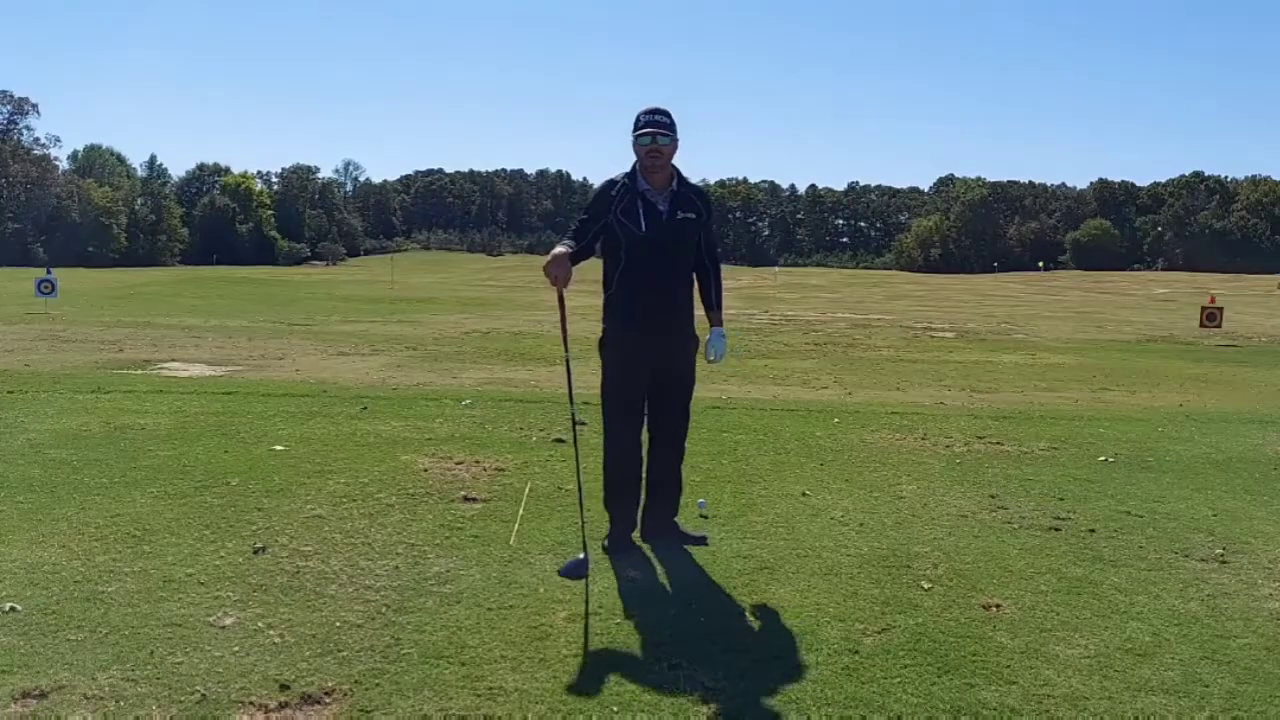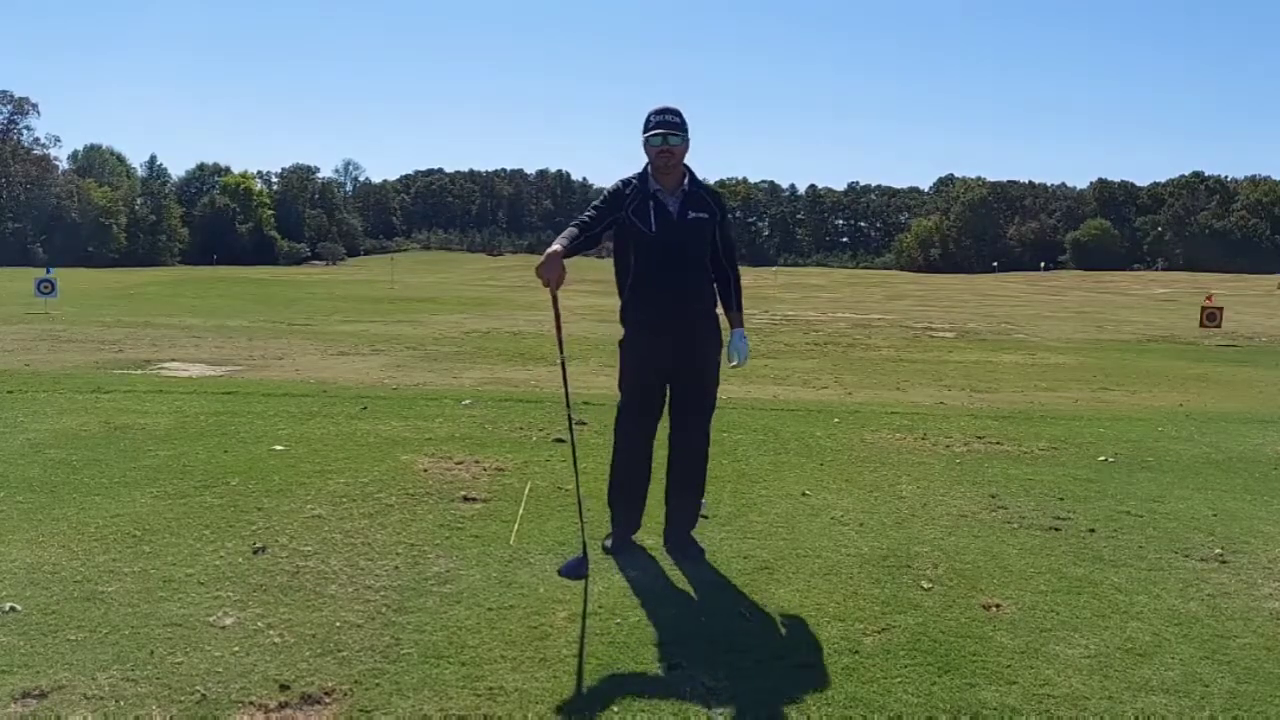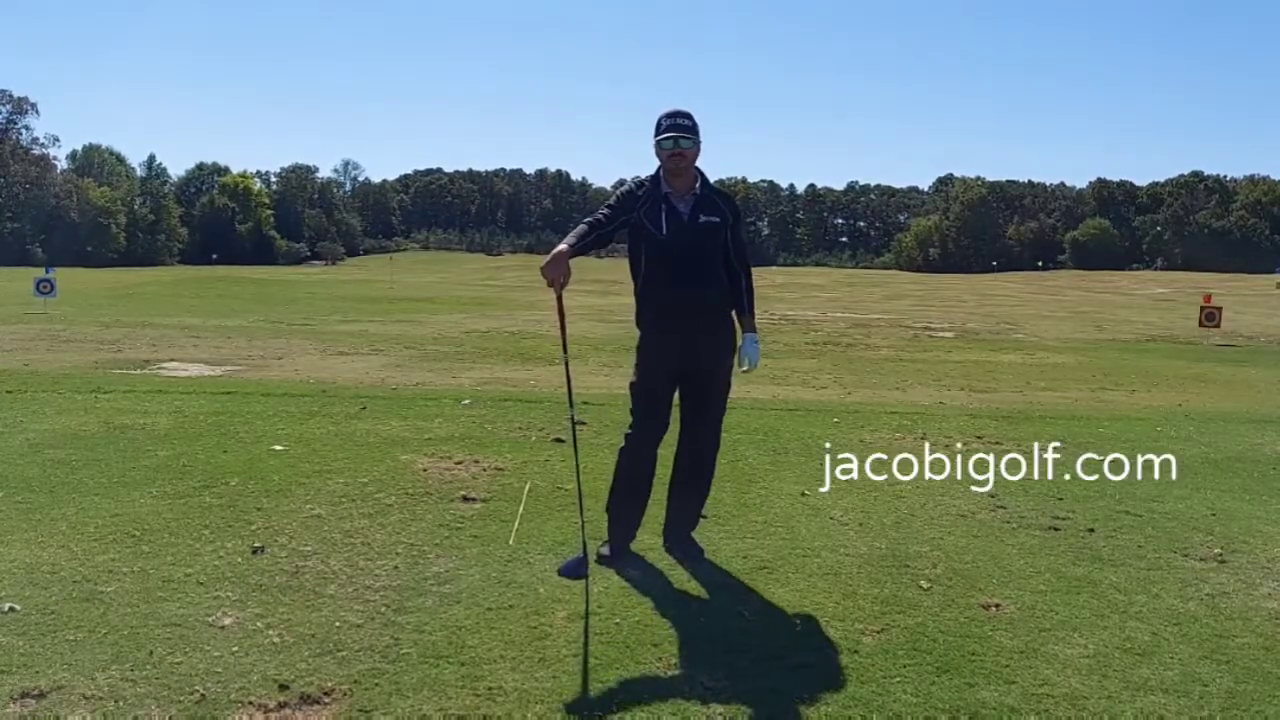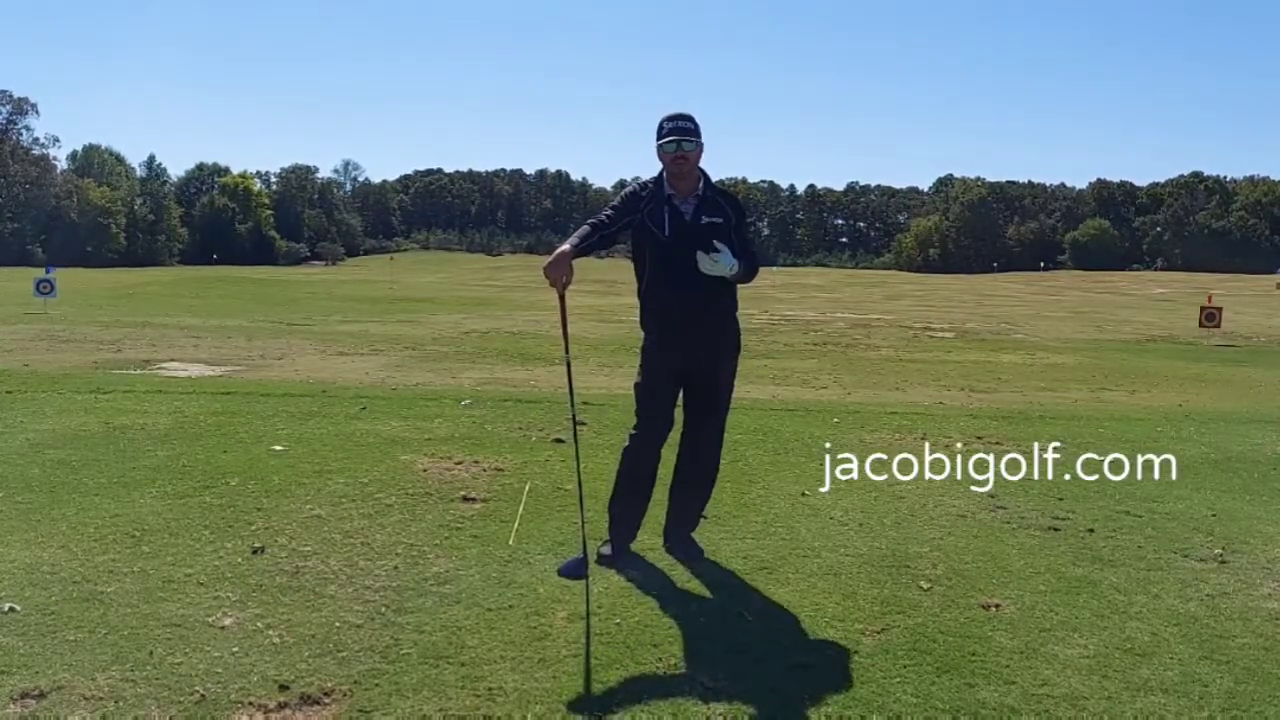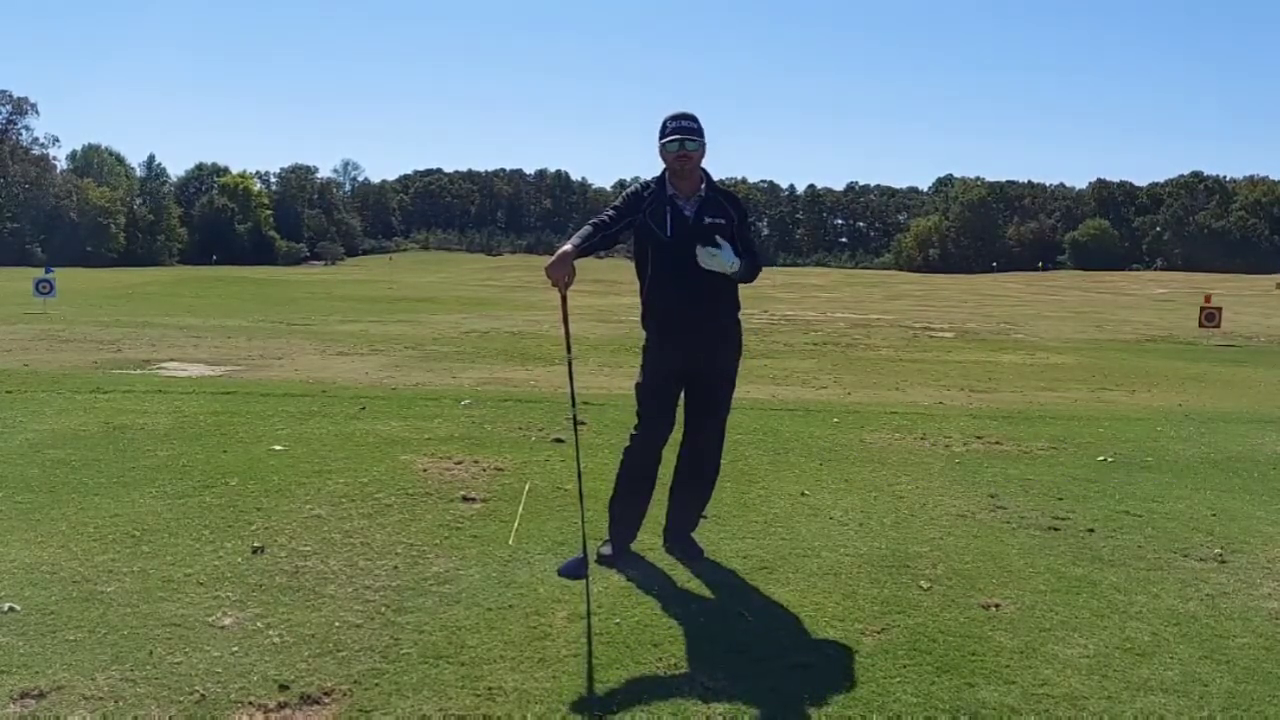
dt=1s
person 1, frame 1
left shoulder: (695, 200)
right shoulder: (612, 194)
left elbow: (707, 264)
right elbow: (583, 235)
left wrist: (716, 324)
right wrist: (564, 252)
left hip: (677, 334)
right hip: (624, 333)
left knee: (671, 431)
right knee: (622, 430)
left ankle: (660, 520)
right ankle: (620, 525)
person 1, frame 2
left shoulder: (709, 201)
right shoulder: (624, 195)
left elbow: (726, 266)
right elbow: (588, 225)
left wrist: (736, 326)
right wrist: (558, 249)
left hip: (700, 335)
right hip: (643, 335)
left knee: (692, 435)
right knee: (634, 432)
left ankle: (680, 529)
right ankle: (622, 526)
person 1, frame 3
left shoulder: (721, 204)
right shoulder: (638, 197)
left elbow: (739, 271)
right elbow: (598, 225)
left wrist: (748, 331)
right wrist: (564, 250)
left hip: (713, 338)
right hip: (657, 337)
left knee: (701, 439)
right knee: (643, 434)
left ankle: (680, 531)
right ankle: (619, 534)
person 1, frame 4
left shoulder: (725, 204)
right shoulder: (641, 198)
left elbow: (750, 264)
right elbow: (603, 225)
left wrist: (732, 267)
right wrist: (568, 249)
left hip: (717, 340)
right hip: (662, 339)
left knee: (704, 440)
right knee: (647, 435)
left ankle: (680, 532)
right ankle: (619, 533)
person 1, frame 5
left shoulder: (727, 204)
right shoulder: (643, 198)
left elbow: (753, 263)
right elbow: (604, 225)
left wrist: (734, 265)
right wrist: (570, 250)
left hip: (719, 342)
right hip: (663, 340)
left knee: (704, 441)
right knee: (648, 436)
left ankle: (680, 531)
right ankle: (619, 533)
